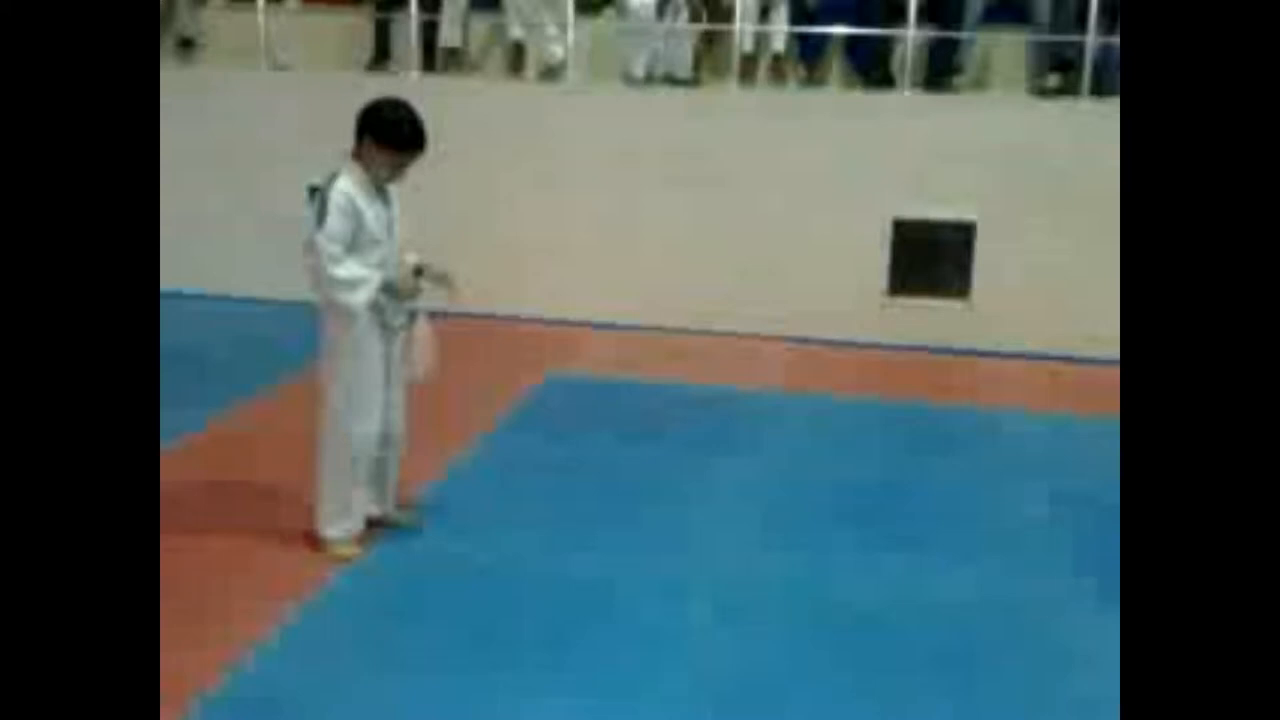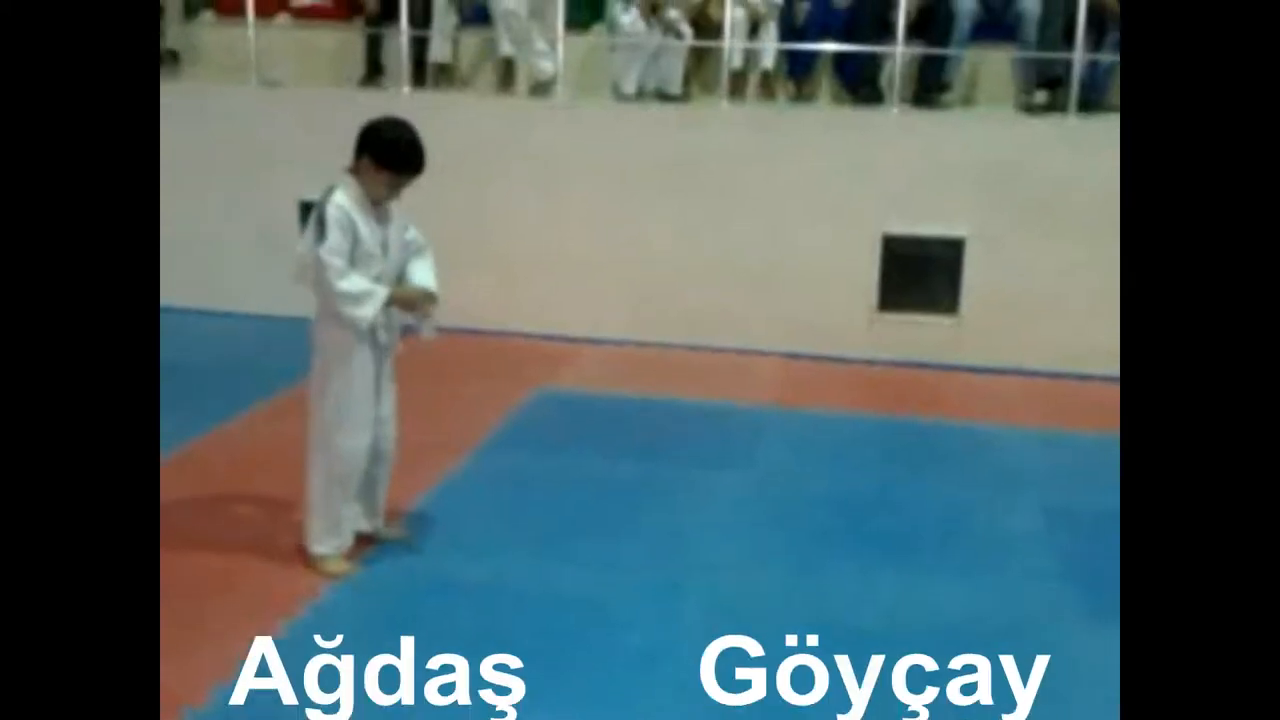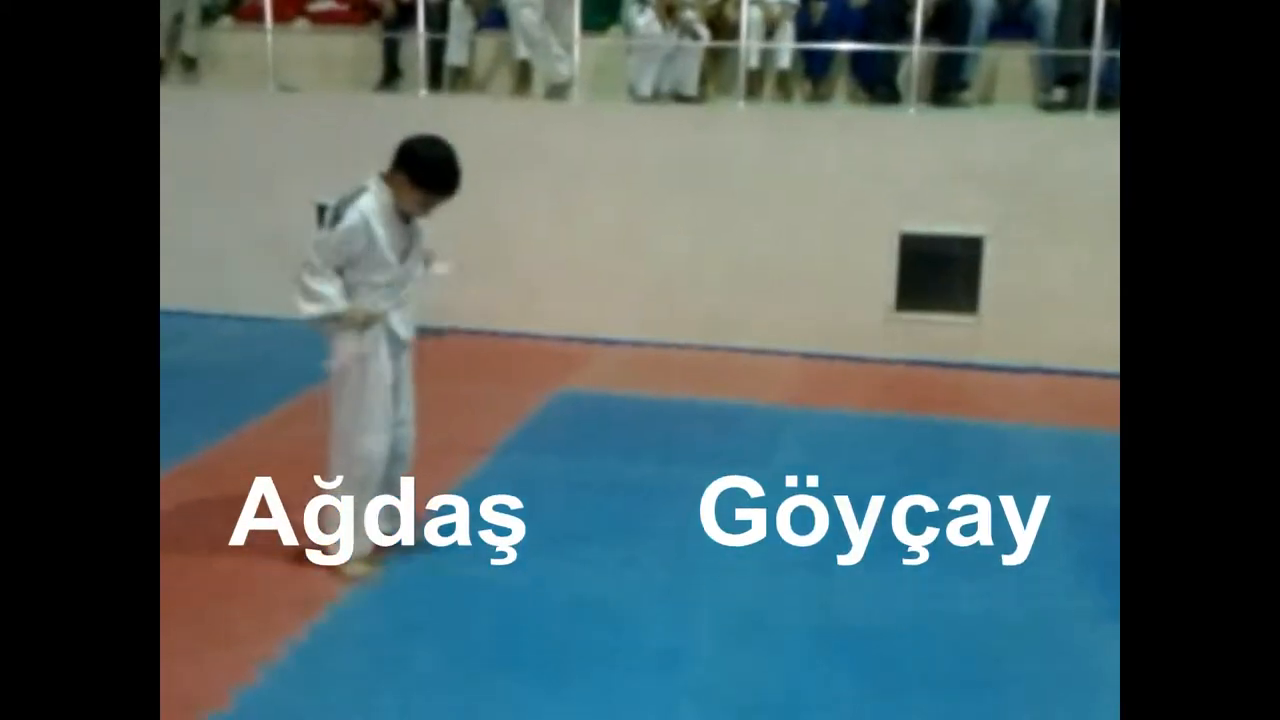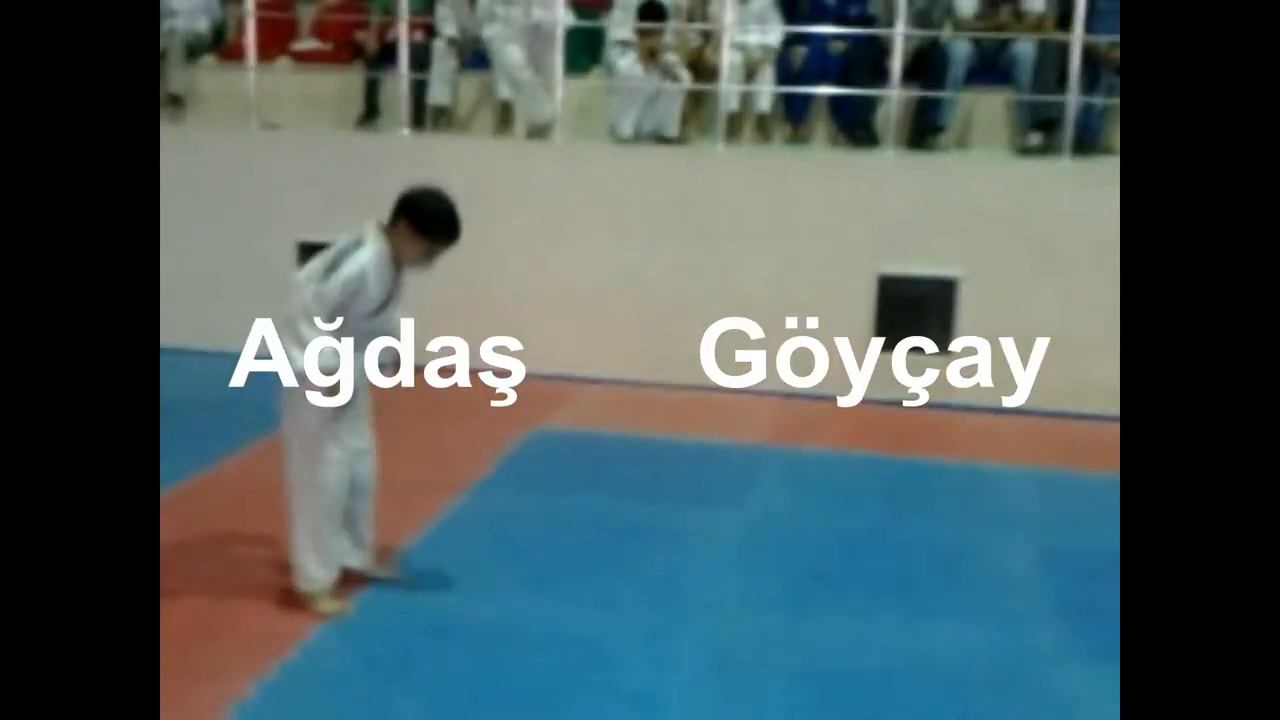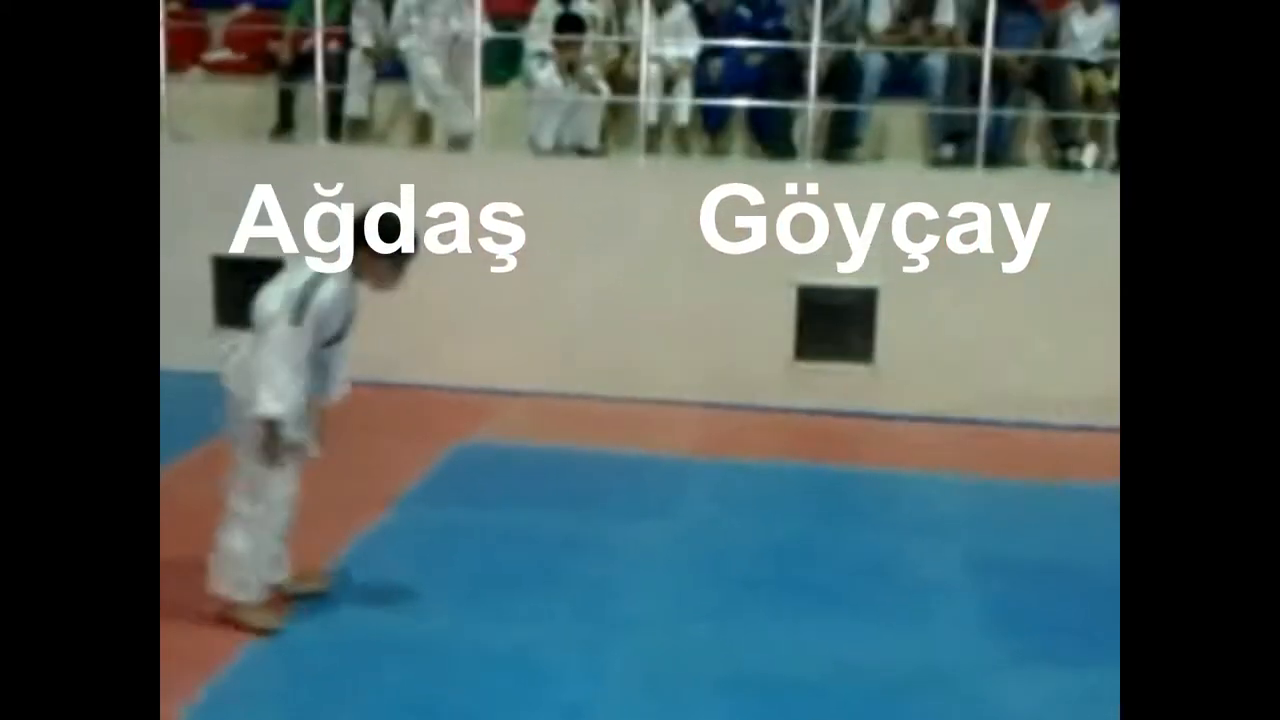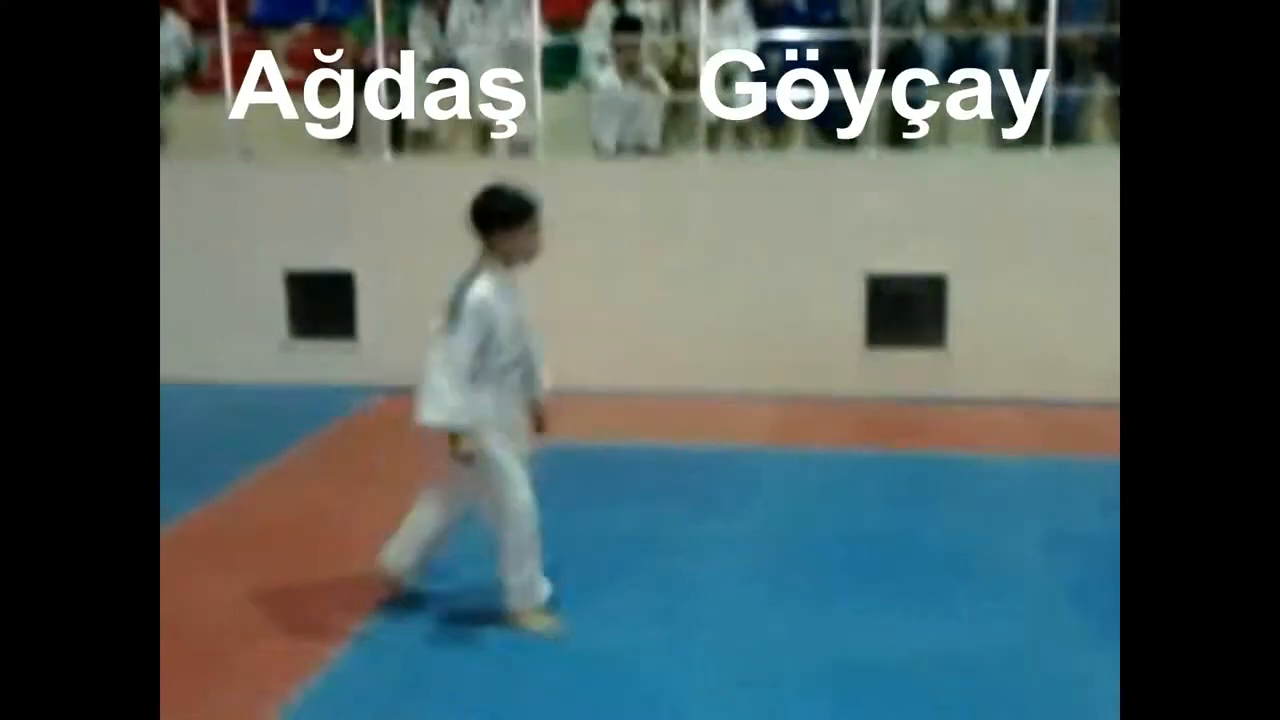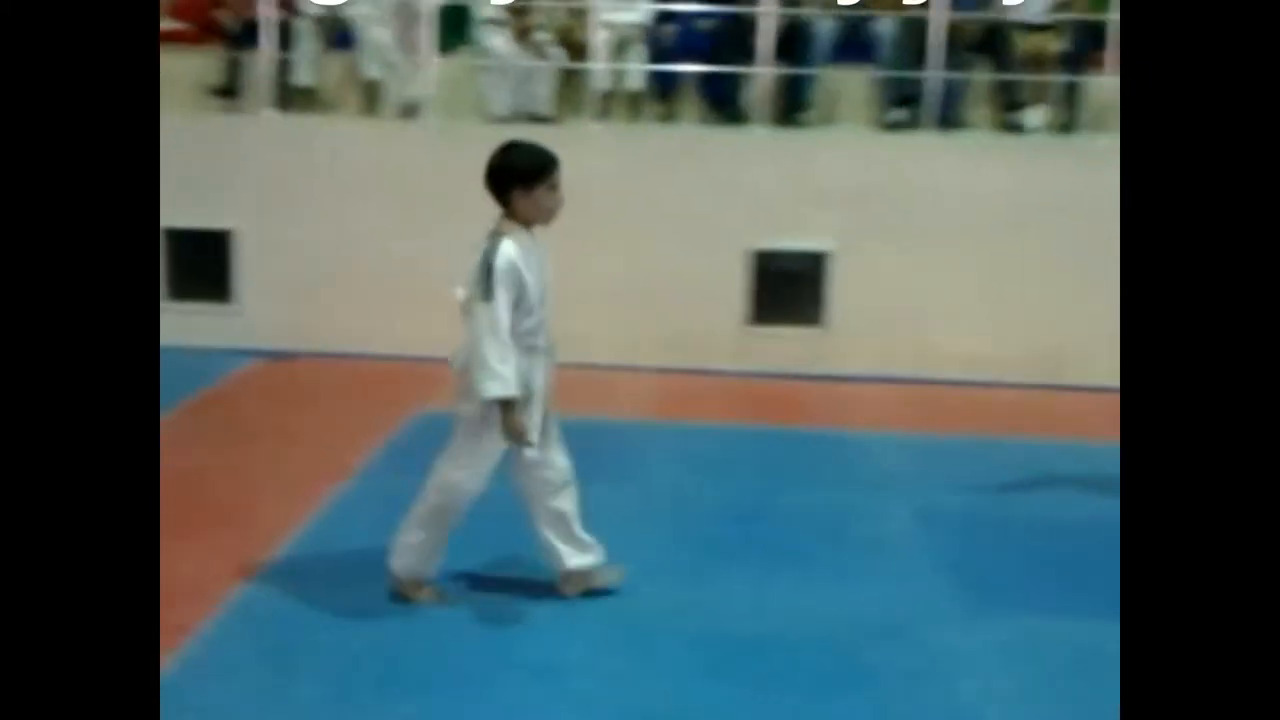
dt=0.4s
person 1, frame 1
left shoulder: (383, 193)
right shoulder: (338, 195)
right elbow: (327, 267)
left wrist: (417, 271)
right wrist: (387, 284)
left hip: (387, 324)
right hip: (354, 327)
left knee: (389, 421)
right knee: (352, 425)
left ankle: (376, 503)
right ankle: (337, 526)
person 1, frame 2
left shoulder: (387, 210)
right shoulder: (335, 210)
left elbow: (415, 250)
right elbow: (332, 281)
left wrist: (421, 289)
right wrist: (391, 296)
left hip: (380, 340)
right hip: (345, 341)
left knee: (380, 436)
right knee: (343, 441)
left ankle: (366, 518)
right ankle: (327, 542)
person 1, frame 3
left shoulder: (403, 213)
right shoulder: (357, 213)
right elbow: (316, 270)
left wrist: (419, 260)
right wrist: (344, 312)
left hip: (395, 338)
right hip: (361, 344)
left knee: (399, 437)
right knee: (363, 444)
left ankle: (384, 522)
right ankle: (347, 543)
person 1, frame 4
left shoulder: (390, 261)
right shoulder: (355, 264)
right elbow: (305, 318)
right wrist: (324, 372)
left hip: (351, 377)
right hip: (321, 380)
left knee: (359, 468)
right knee: (323, 474)
left ankle: (354, 555)
right ankle: (314, 580)
person 1, frame 5
left shoulder: (343, 288)
right shoulder: (322, 291)
right elbow: (282, 357)
left wrist: (315, 411)
right wrist: (276, 424)
left hip: (286, 391)
right hip: (260, 390)
left knee: (278, 485)
right knee: (266, 488)
left ankle: (270, 577)
right ankle: (240, 594)
person 1, frame 6
left shoulder: (505, 285)
right shoulder: (477, 296)
left elbow: (522, 346)
right elbow: (451, 366)
left wrist: (533, 398)
right wrist: (456, 432)
left hip: (502, 410)
right hip: (479, 416)
left knee: (451, 497)
right knee: (516, 504)
left ankle: (398, 564)
right ankle: (523, 602)
person 1, frame 7
left shoulder: (527, 247)
right shoulder: (504, 256)
right elbow: (491, 334)
right wrist: (506, 404)
left hip: (527, 384)
right hip: (499, 386)
left knee: (551, 473)
right knee: (459, 477)
left ankle: (578, 567)
right ankle: (407, 570)
